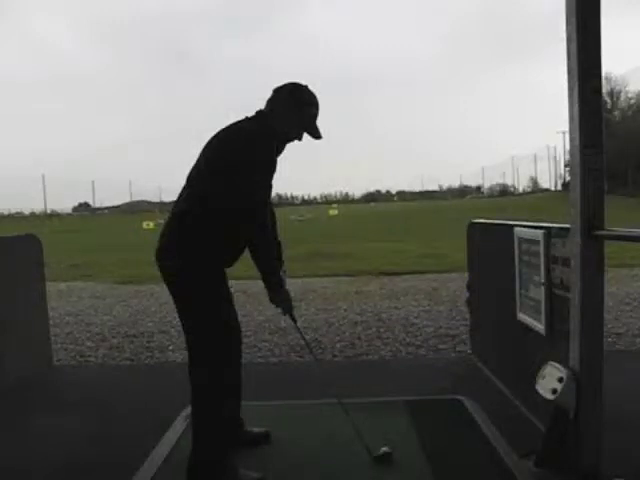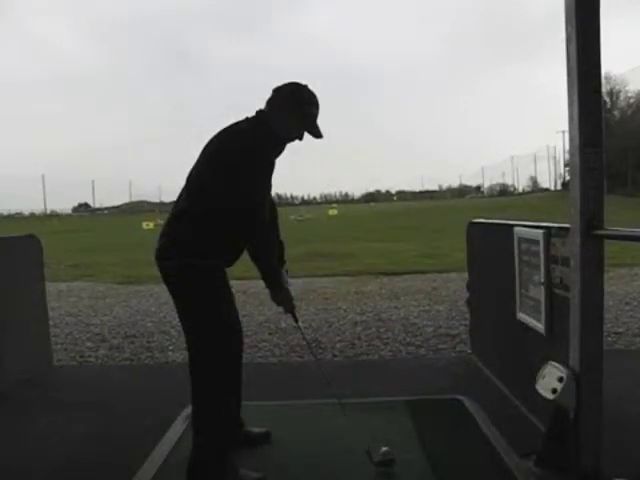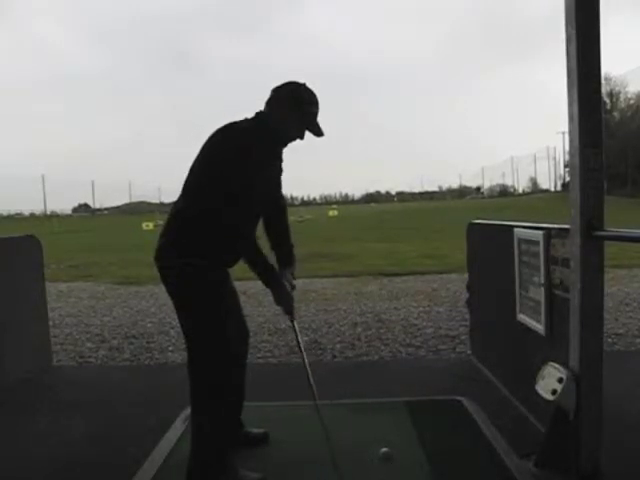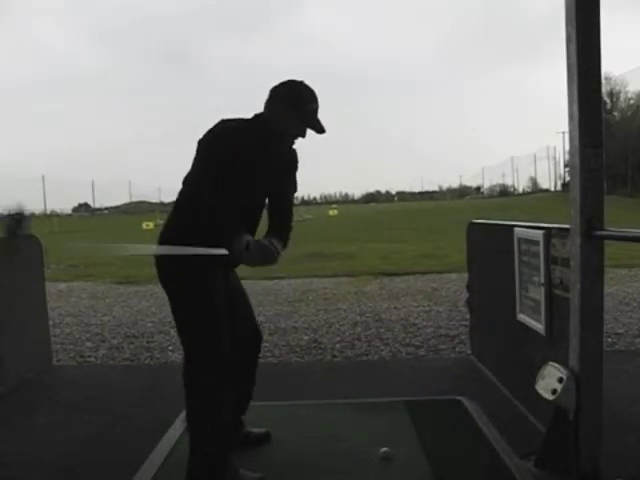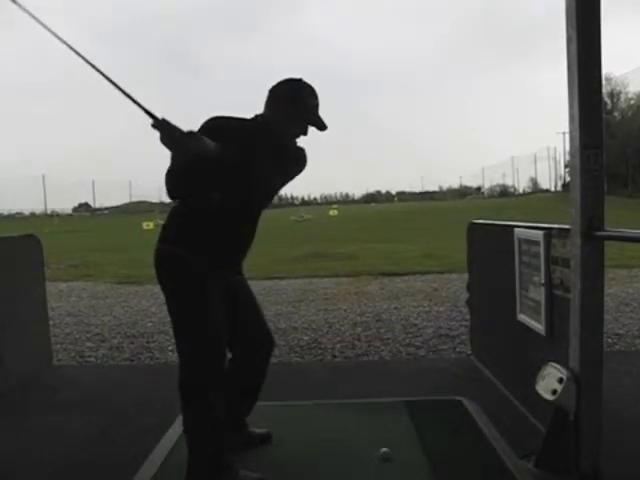
dt=1s
person 1, frame 1
left shoulder: (249, 142)
right shoulder: (248, 146)
left elbow: (257, 216)
right elbow: (254, 221)
left wrist: (276, 272)
right wrist: (274, 282)
left hip: (195, 256)
right hip: (191, 260)
left knee: (225, 344)
right knee: (213, 355)
left ankle: (228, 428)
person 1, frame 2
left shoulder: (254, 143)
right shoulder: (246, 145)
left elbow: (262, 210)
right elbow: (251, 222)
left wrist: (280, 264)
right wrist: (275, 282)
left hip: (200, 257)
right hip: (190, 260)
left knee: (227, 343)
right knee: (213, 355)
left ankle: (228, 428)
person 1, frame 3
left shoulder: (266, 149)
right shoulder: (235, 143)
left elbow: (274, 207)
right elbow: (235, 223)
left wrist: (286, 264)
right wrist: (273, 280)
left hip: (208, 259)
right hip: (188, 261)
left knee: (234, 342)
right knee: (214, 355)
left ankle: (228, 428)
person 1, frame 4
left shoulder: (283, 157)
right shoulder: (225, 137)
left elbow: (282, 207)
right elbow: (204, 200)
left wrist: (275, 240)
right wrist: (236, 240)
left hip: (217, 259)
right hip: (186, 258)
left knee: (245, 341)
right knee: (209, 357)
left ankle: (229, 428)
person 1, frame 5
left shoulder: (292, 156)
right shoulder: (220, 130)
left elbow: (256, 181)
right elbow: (177, 189)
left wrist: (211, 153)
right wrist: (184, 154)
left hip: (224, 263)
right hip: (184, 257)
left knee: (256, 343)
right knee: (204, 359)
left ankle: (230, 427)
